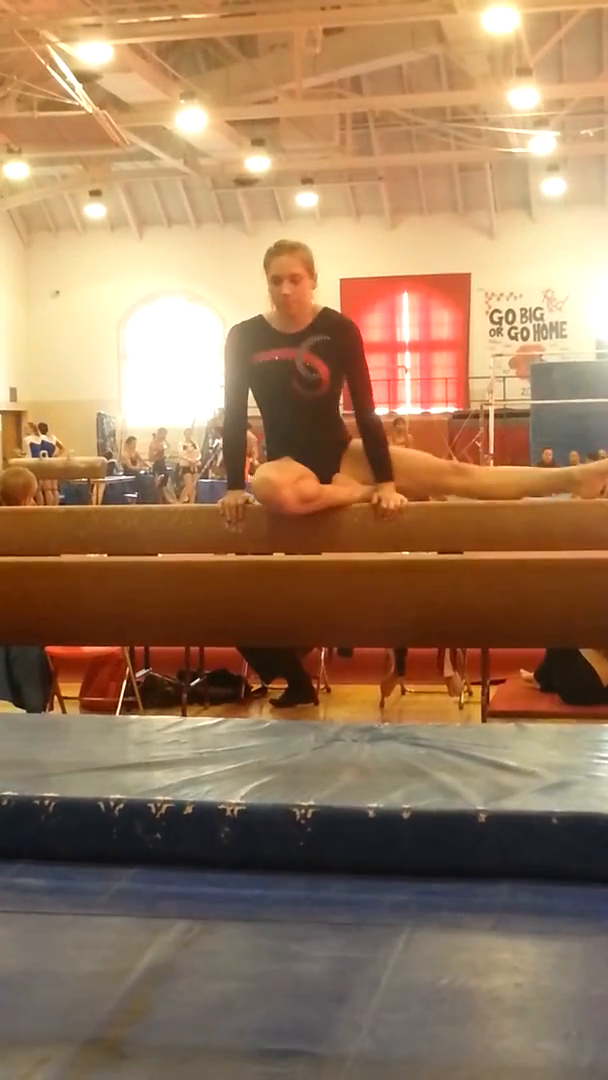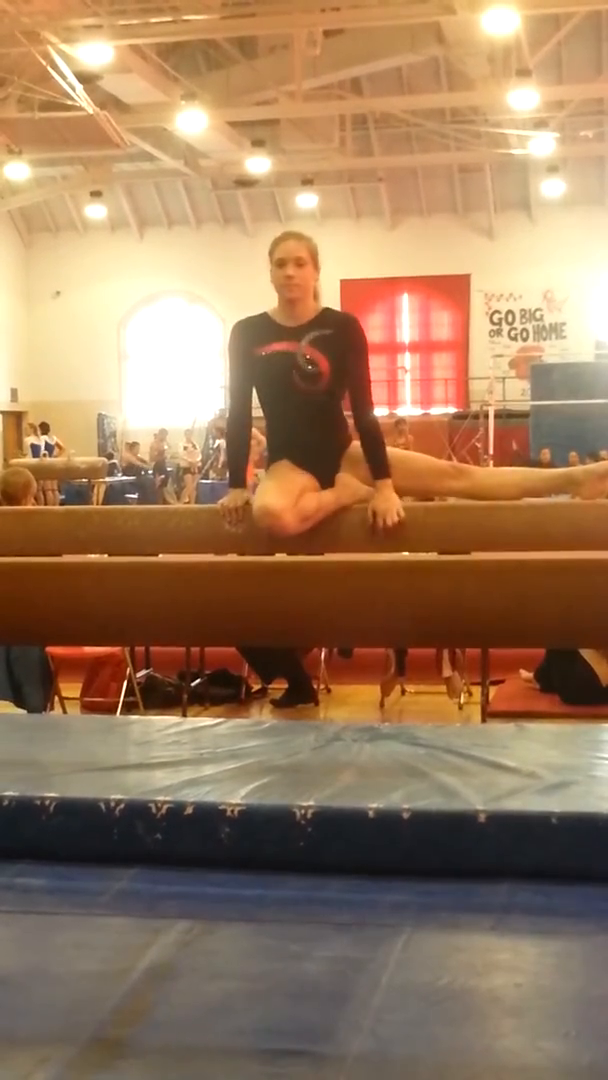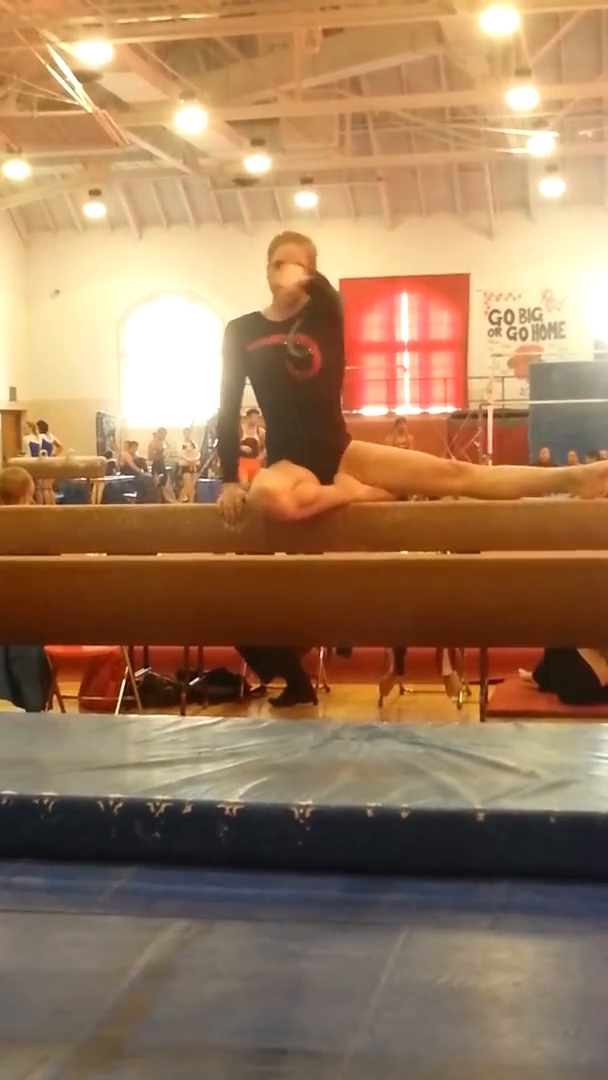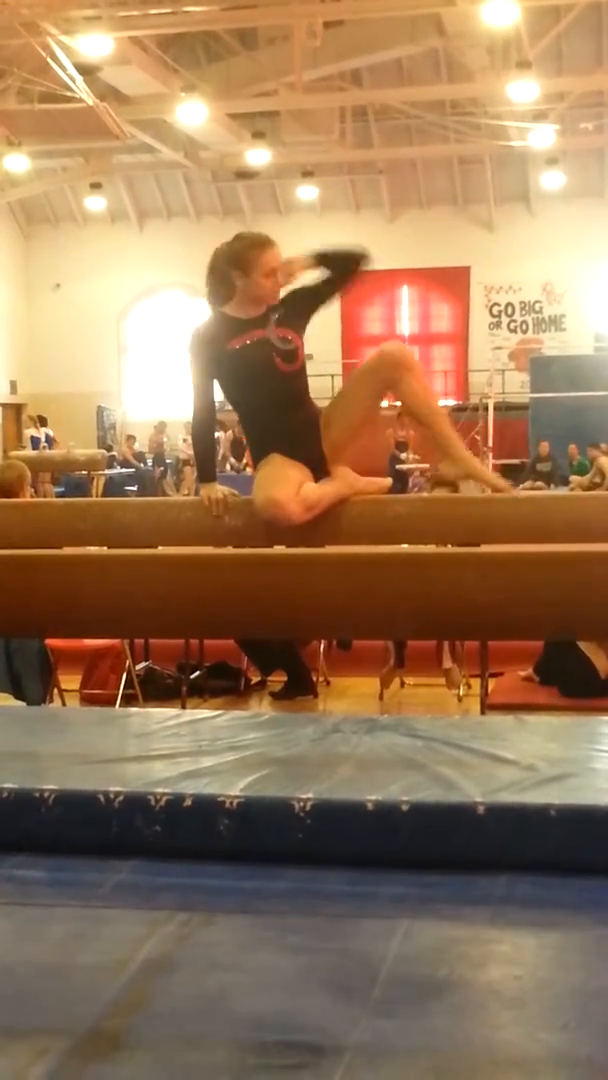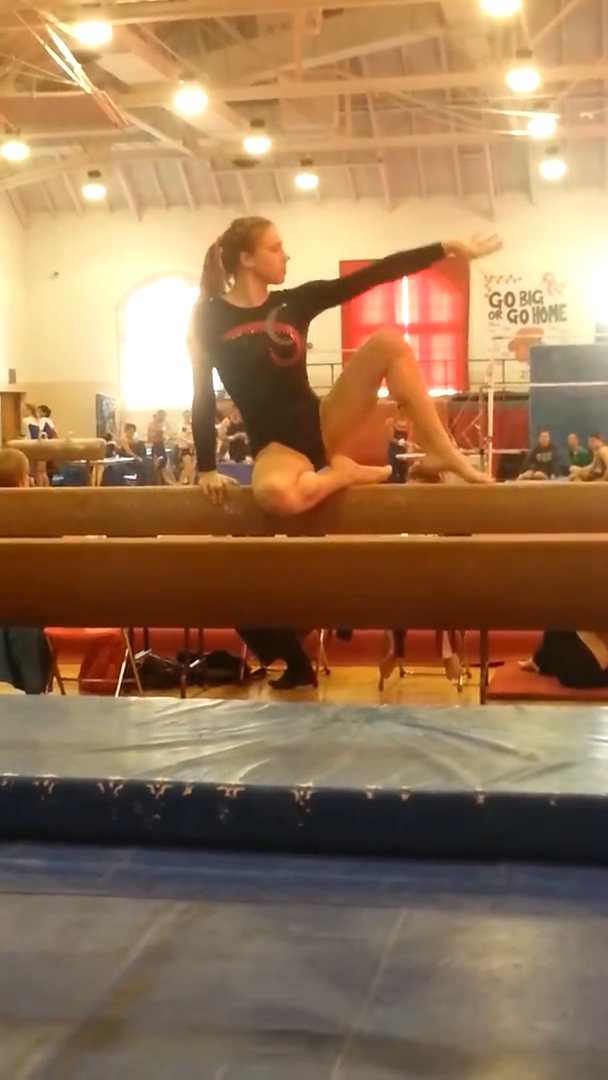
dt=0.5s
person 1, frame 1
left shoulder: (339, 329)
right shoulder: (244, 338)
left elbow: (365, 411)
right elbow: (233, 416)
left wrist: (388, 482)
right wrist: (235, 487)
left hip: (341, 451)
right hip: (291, 462)
left knee: (454, 473)
right knee: (271, 488)
left ankle: (574, 477)
right ankle: (360, 493)
person 1, frame 2
left shoulder: (342, 327)
right shoulder: (247, 333)
left elbow: (363, 410)
right elbow: (238, 412)
left wrist: (384, 484)
right wrist: (236, 485)
left hip: (341, 452)
right hip: (290, 462)
left knee: (452, 474)
right knee: (273, 515)
left ankle: (574, 478)
right ankle: (351, 491)
person 1, frame 3
left shoulder: (324, 312)
right shoulder: (241, 331)
left elbow: (325, 293)
right elbow: (229, 409)
left wrist: (301, 278)
right wrist: (230, 482)
left hip: (338, 450)
right hip: (289, 460)
left knee: (453, 473)
right knee: (268, 495)
left ankle: (573, 478)
right ankle: (355, 492)
person 1, frame 4
left shoulder: (290, 308)
right shoulder: (209, 335)
left elbow: (356, 259)
right elbow: (203, 411)
left wrist: (307, 262)
right wrist: (208, 480)
left hip: (322, 434)
right hip: (276, 455)
left knee: (395, 355)
right knee: (277, 505)
left ankle: (462, 461)
right ankle: (345, 483)
person 1, frame 5
left shoulder: (295, 301)
right shoulder: (212, 319)
left elbow: (367, 277)
right elbow: (203, 396)
left wrist: (446, 249)
right wrist: (207, 469)
left hip: (322, 424)
right hip: (276, 445)
left knee: (389, 340)
right knee: (276, 494)
left ankle: (443, 453)
right ankle: (346, 473)
